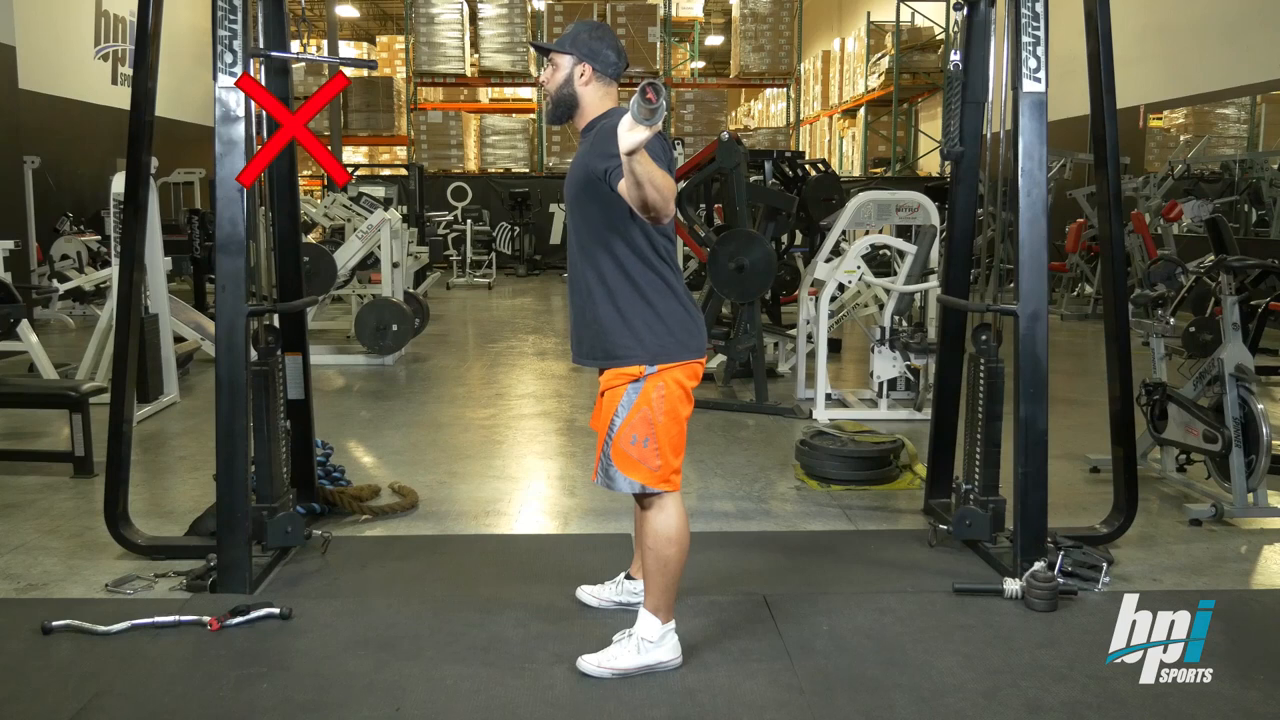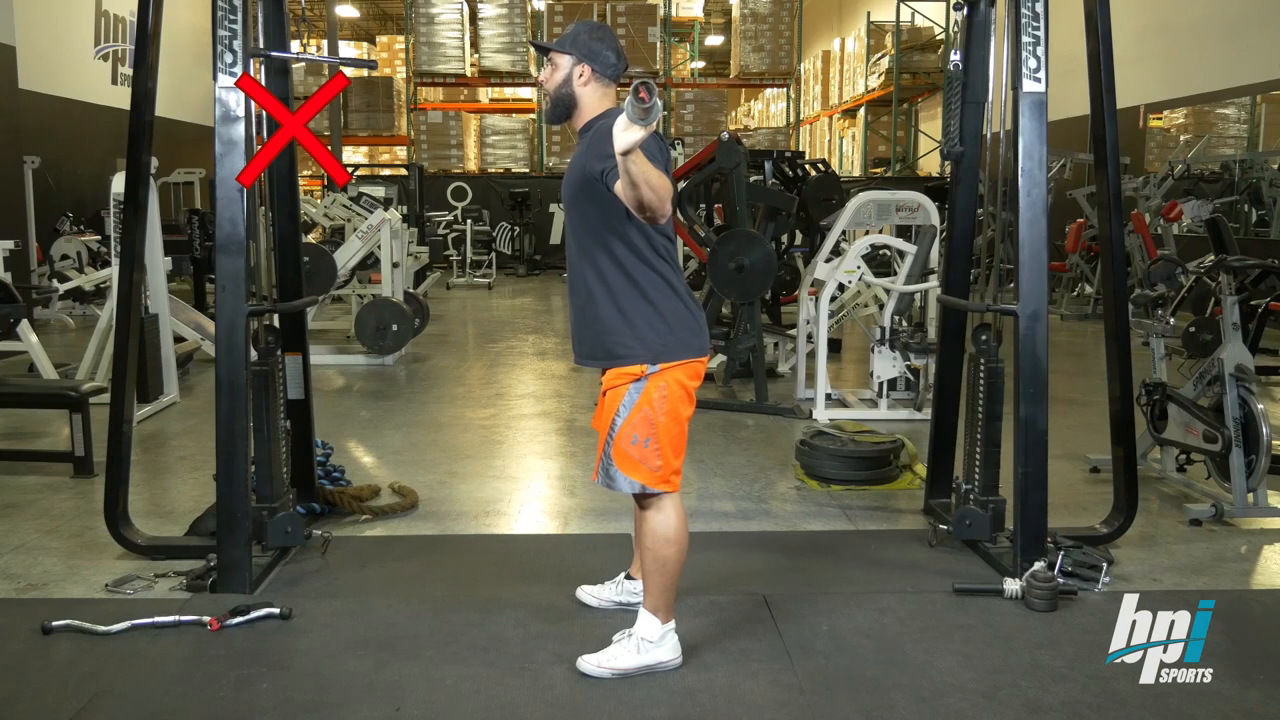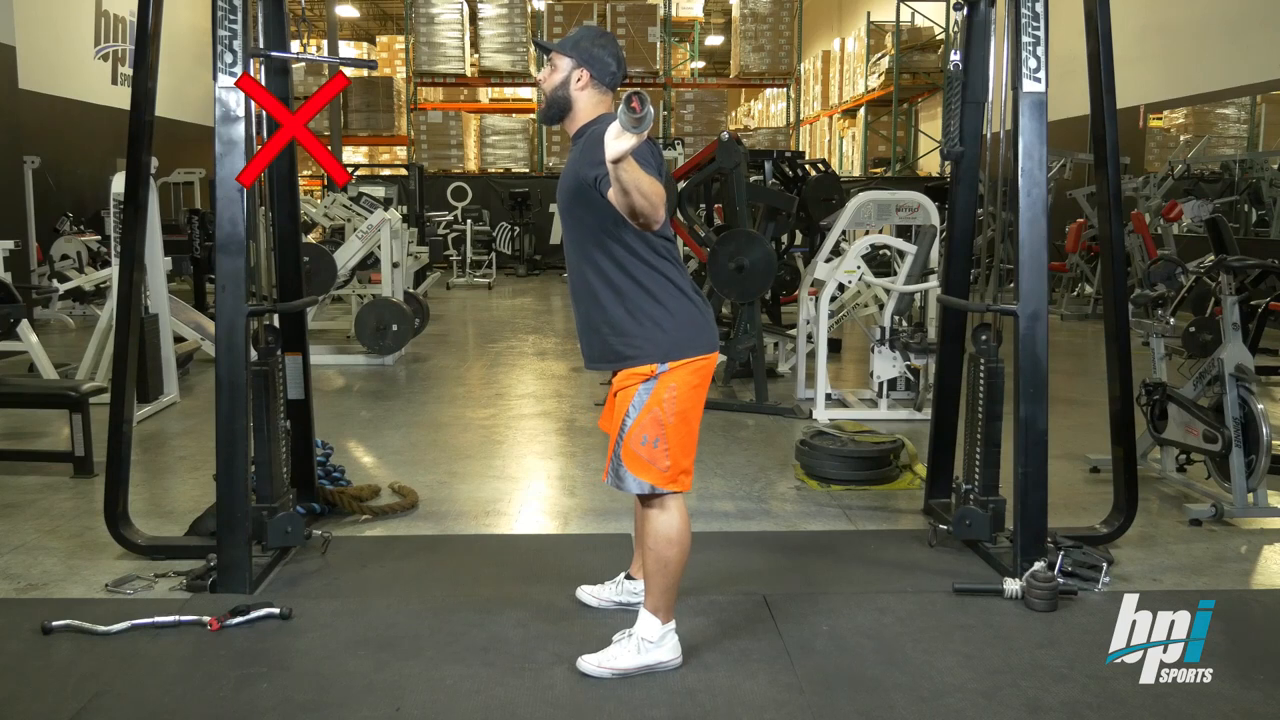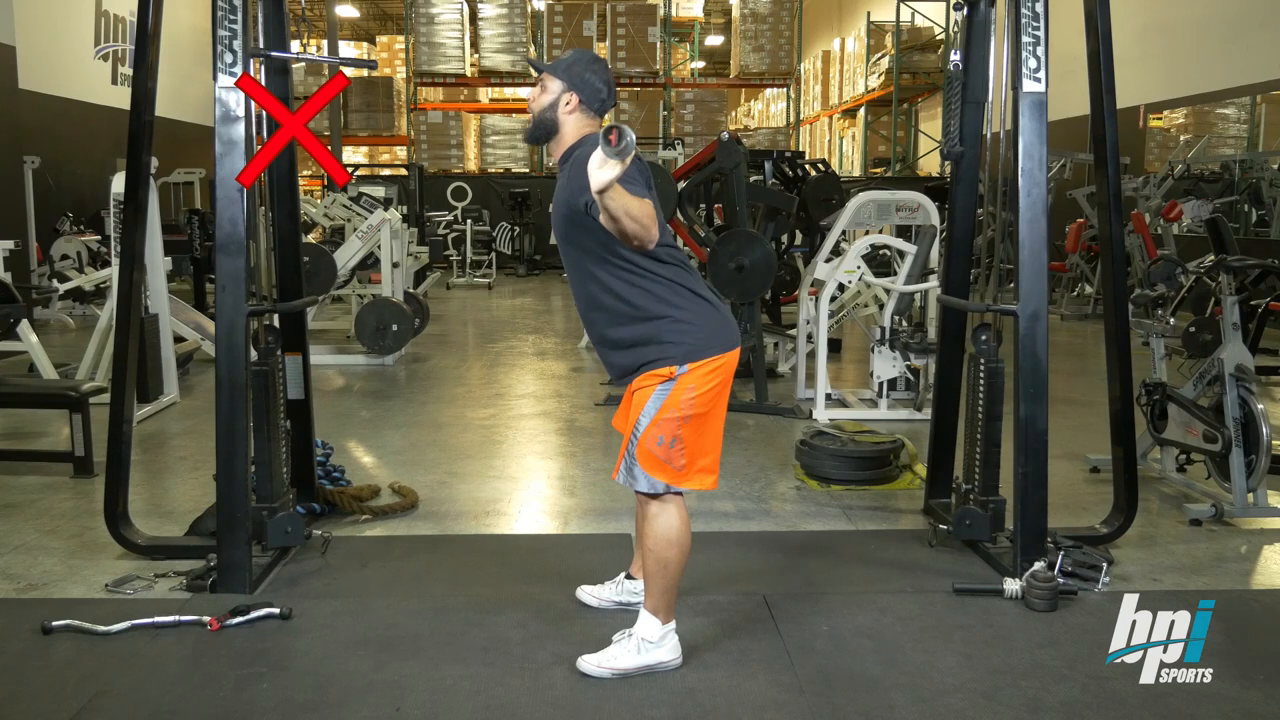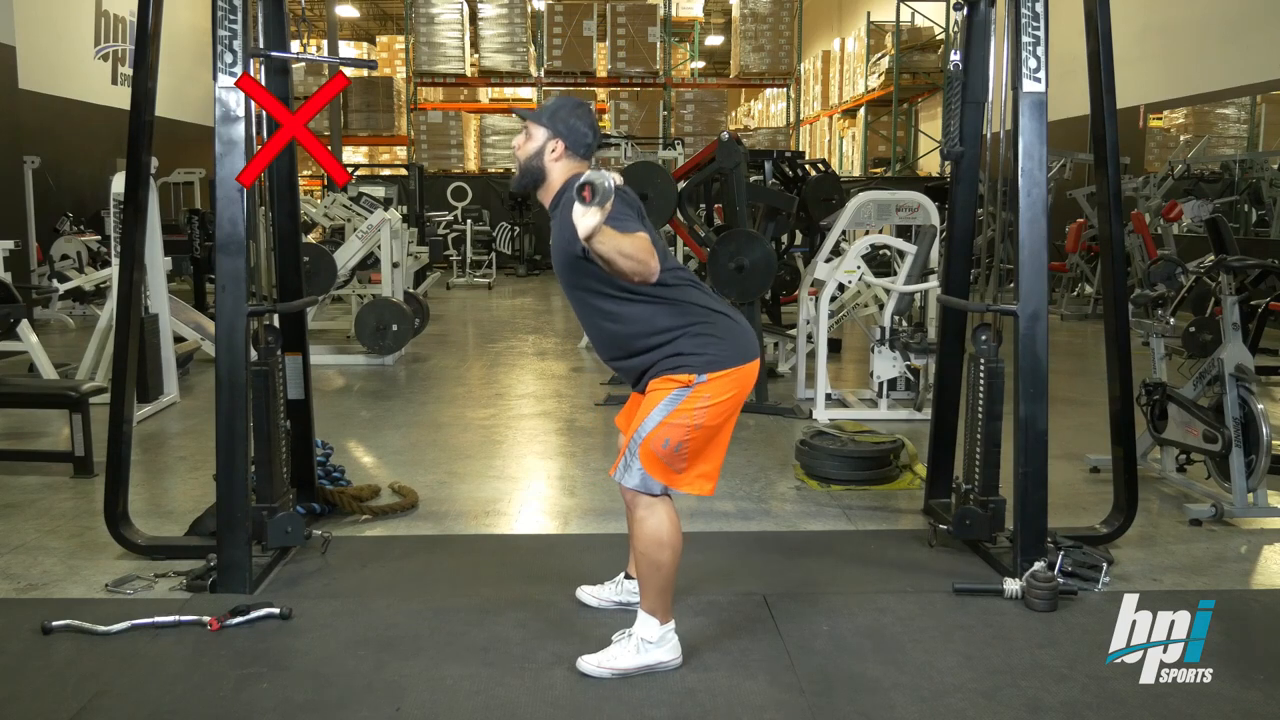
dt=0.3s
person 1, frame 1
left shoulder: (623, 132)
right shoulder: (601, 137)
left elbow: (660, 206)
left wrist: (635, 153)
left hip: (650, 345)
right hip: (632, 340)
left knee: (654, 483)
right knee: (643, 475)
left ankle: (655, 635)
right ankle: (638, 581)
person 1, frame 2
left shoulder: (621, 135)
right shoulder: (597, 139)
left elbow: (656, 206)
left wrist: (630, 152)
left hip: (651, 344)
right hip: (633, 340)
left knee: (651, 482)
right knee: (641, 475)
left ankle: (655, 636)
right ankle: (638, 582)
person 1, frame 3
left shoulder: (610, 139)
right shoulder: (591, 143)
left elbow: (651, 212)
left wrist: (621, 161)
left hip: (664, 344)
right hip: (644, 340)
left knee: (654, 483)
right knee: (642, 474)
left ankle: (656, 636)
right ankle: (638, 581)
person 1, frame 4
left shoulder: (596, 158)
right shoulder: (581, 163)
left elbow: (643, 232)
left wrist: (607, 189)
left hip: (684, 346)
right hip: (663, 343)
left knee: (657, 481)
right knee: (646, 472)
left ankle: (656, 637)
right ankle: (638, 580)
person 1, frame 5
left shoulder: (583, 197)
right shoulder: (573, 203)
left elbow: (644, 264)
left wrist: (594, 233)
left hip: (709, 359)
right hip: (691, 352)
left knee: (641, 481)
right knee: (632, 456)
left ankle: (655, 637)
right ankle: (638, 581)
